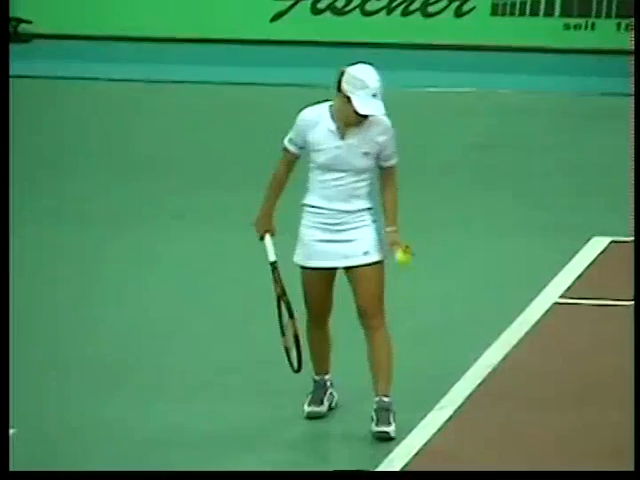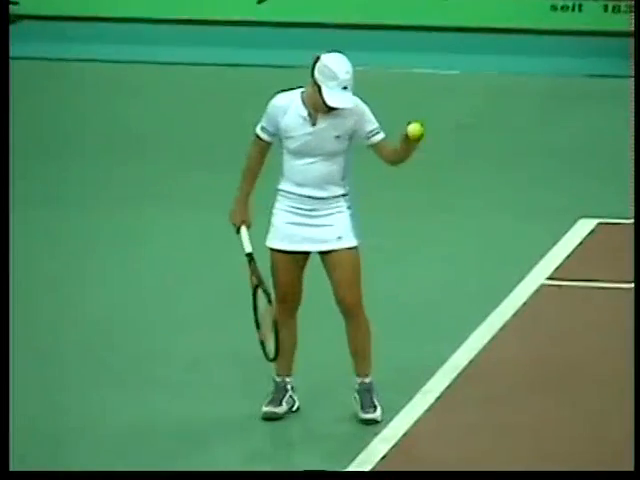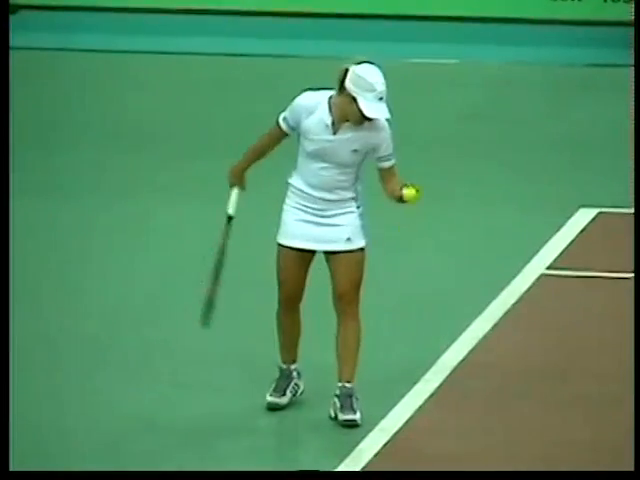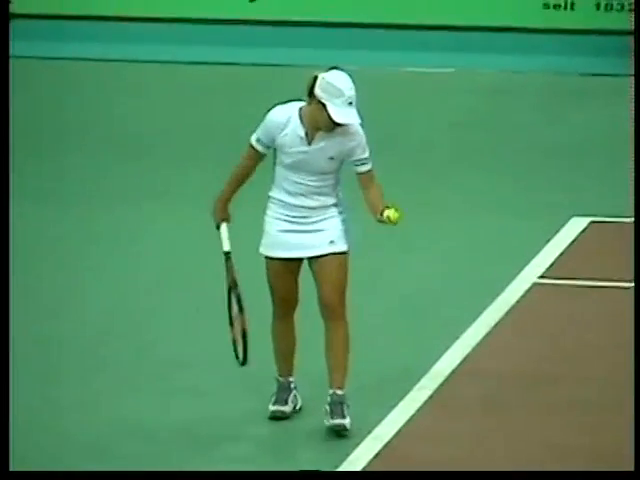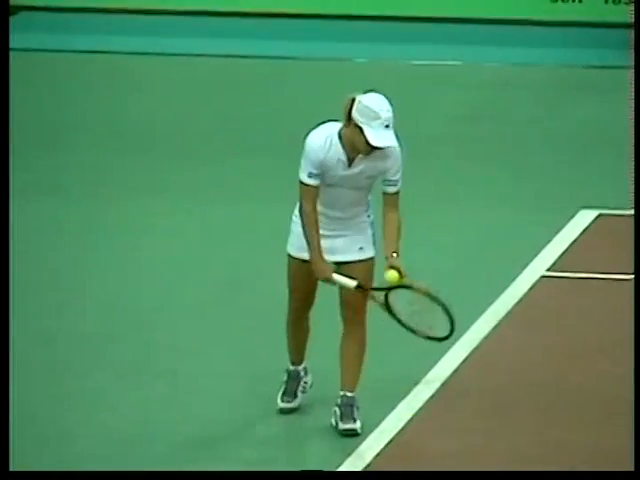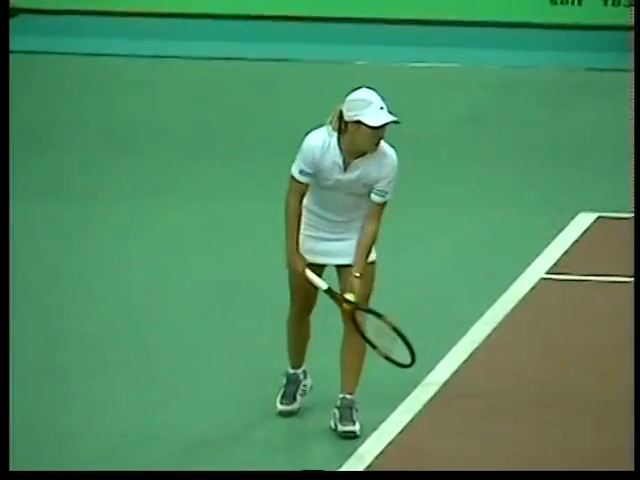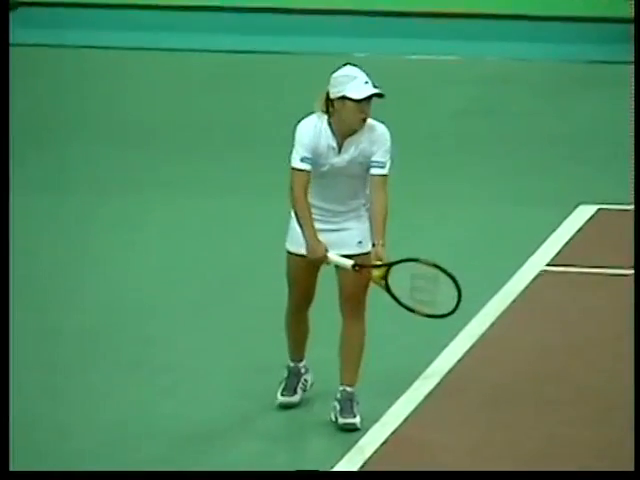
dt=0.7s
person 1, frame 1
left shoulder: (382, 127)
right shoulder: (309, 119)
left elbow: (388, 180)
right elbow: (285, 165)
left wrist: (392, 229)
right wrist: (266, 213)
left hip: (361, 230)
right hip: (316, 229)
left knee: (373, 317)
right knee: (317, 316)
left ankle: (383, 404)
right ankle: (323, 384)
person 1, frame 2
left shoulder: (355, 111)
right shoulder: (281, 106)
left elbow: (388, 155)
right elbow: (257, 152)
left wrist: (407, 146)
right wrist: (241, 203)
left hip: (334, 217)
right hip: (288, 216)
left knee: (350, 305)
right knee: (286, 305)
left ankle: (365, 385)
right ankle: (283, 385)
person 1, frame 3
left shoulder: (378, 129)
right shoulder: (306, 104)
left elbow: (388, 177)
right elbow: (274, 136)
left wrist: (401, 194)
right wrist: (242, 167)
left hip: (344, 218)
right hip: (299, 213)
left knee: (347, 304)
right knee: (289, 299)
left ankle: (345, 391)
right ankle: (288, 373)
person 1, frame 4
left shoulder: (352, 135)
right shoulder: (279, 119)
left elbow: (368, 183)
right elbow: (250, 160)
left wrist: (383, 213)
right wrist: (224, 200)
left hip: (326, 226)
right hip: (281, 225)
left knee: (334, 310)
right knee: (284, 309)
left ankle: (337, 397)
right ankle: (286, 386)
person 1, frame 5
left shoulder: (390, 153)
right shoulder: (318, 142)
left elbow: (391, 208)
right elbow: (308, 204)
left wrist: (392, 256)
right wrist: (317, 257)
left hip: (356, 235)
right hip: (312, 231)
left knee: (355, 316)
right knee: (299, 309)
left ankle: (347, 400)
right ankle: (297, 373)
person 1, frame 6
left shoulder: (386, 161)
right shoulder: (316, 144)
left elbow: (372, 219)
right elbow: (294, 197)
left wrist: (356, 272)
right wrist: (292, 250)
left hip: (355, 239)
right hip: (312, 234)
left knee: (356, 318)
right knee: (300, 310)
left ankle: (346, 402)
right ankle: (296, 376)
person 1, frame 7
left shoulder: (378, 135)
right shoulder: (309, 130)
left elbow: (378, 192)
right elbow: (298, 190)
left wrist: (378, 244)
right wrist: (312, 239)
left hip: (354, 228)
right hip: (309, 226)
left knee: (353, 310)
right knee: (298, 305)
left ankle: (346, 394)
right ankle: (297, 370)
